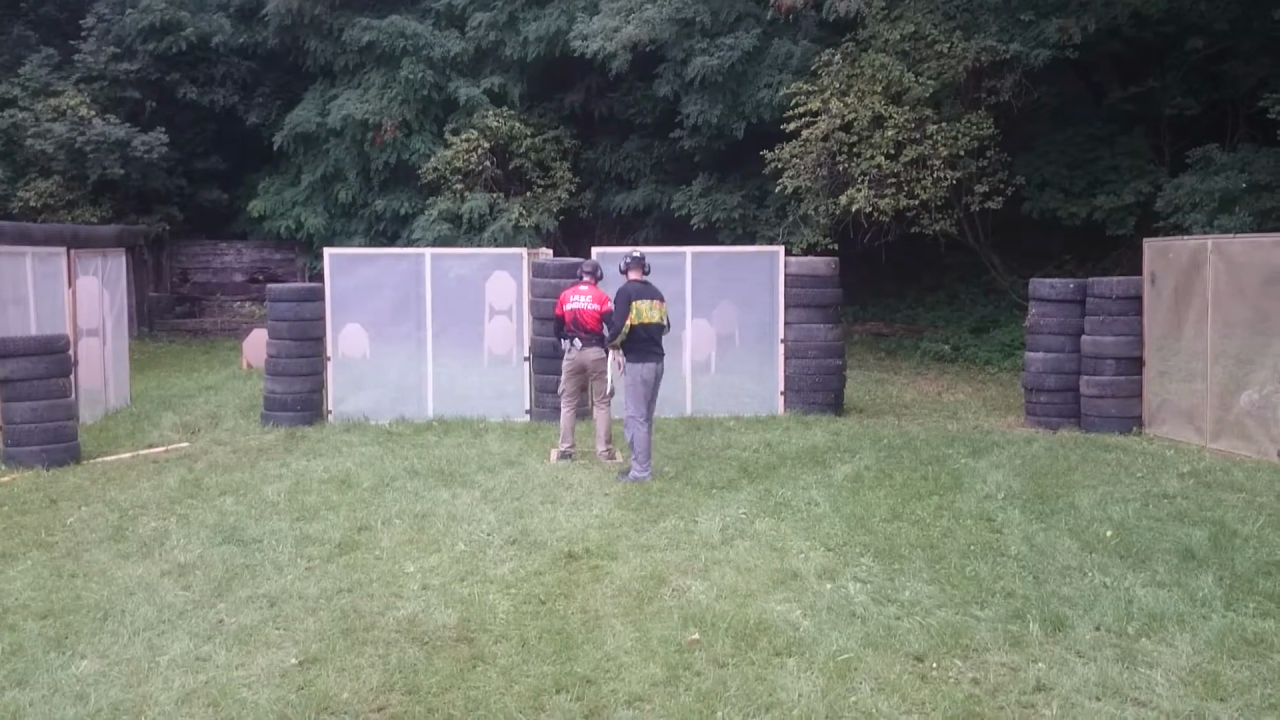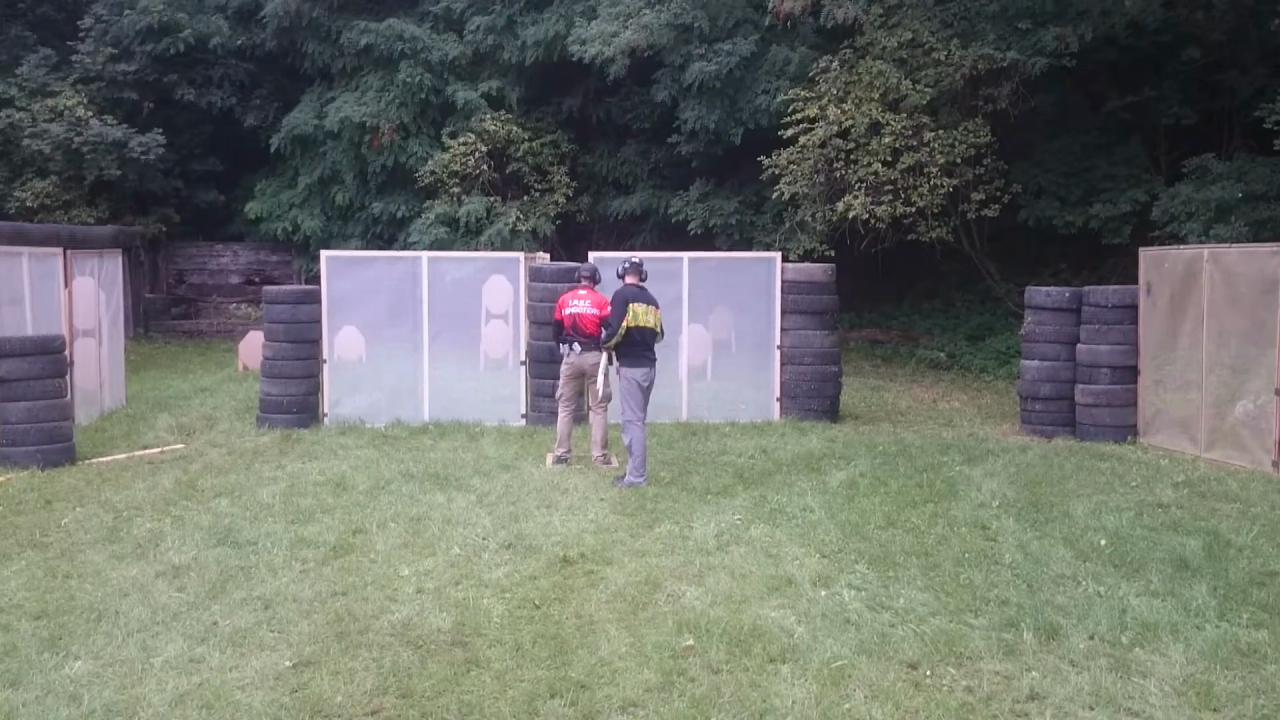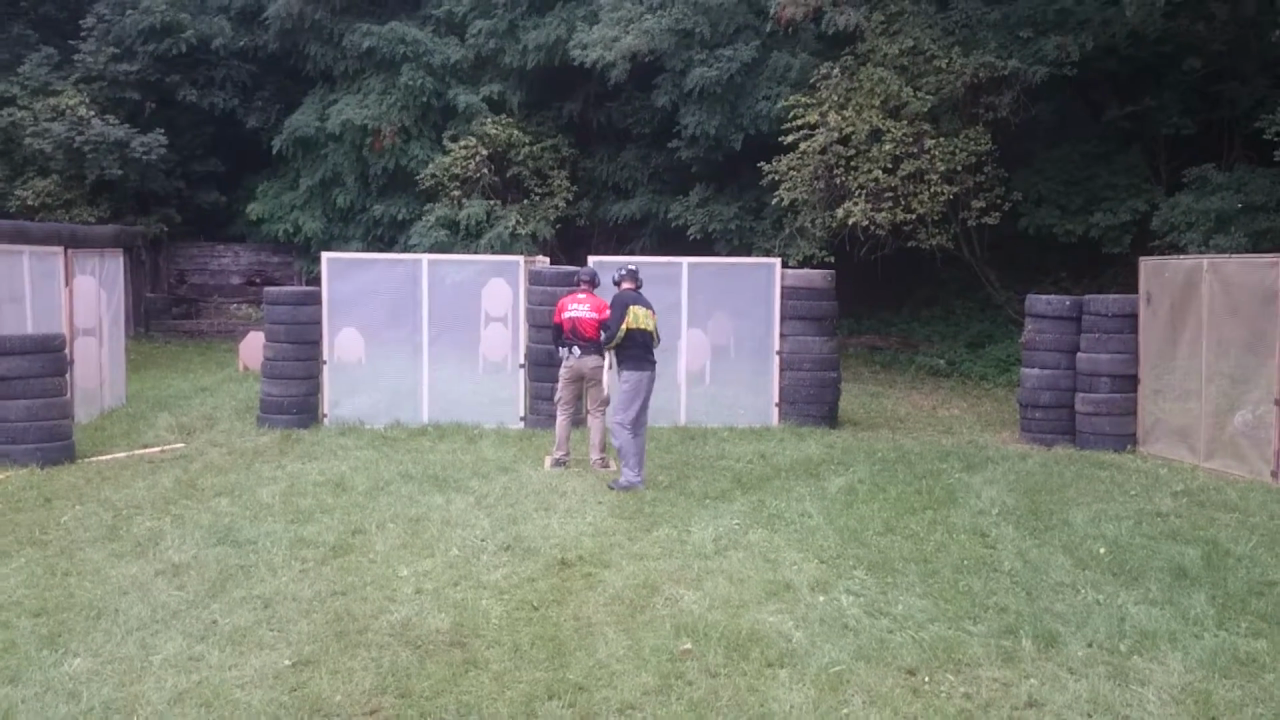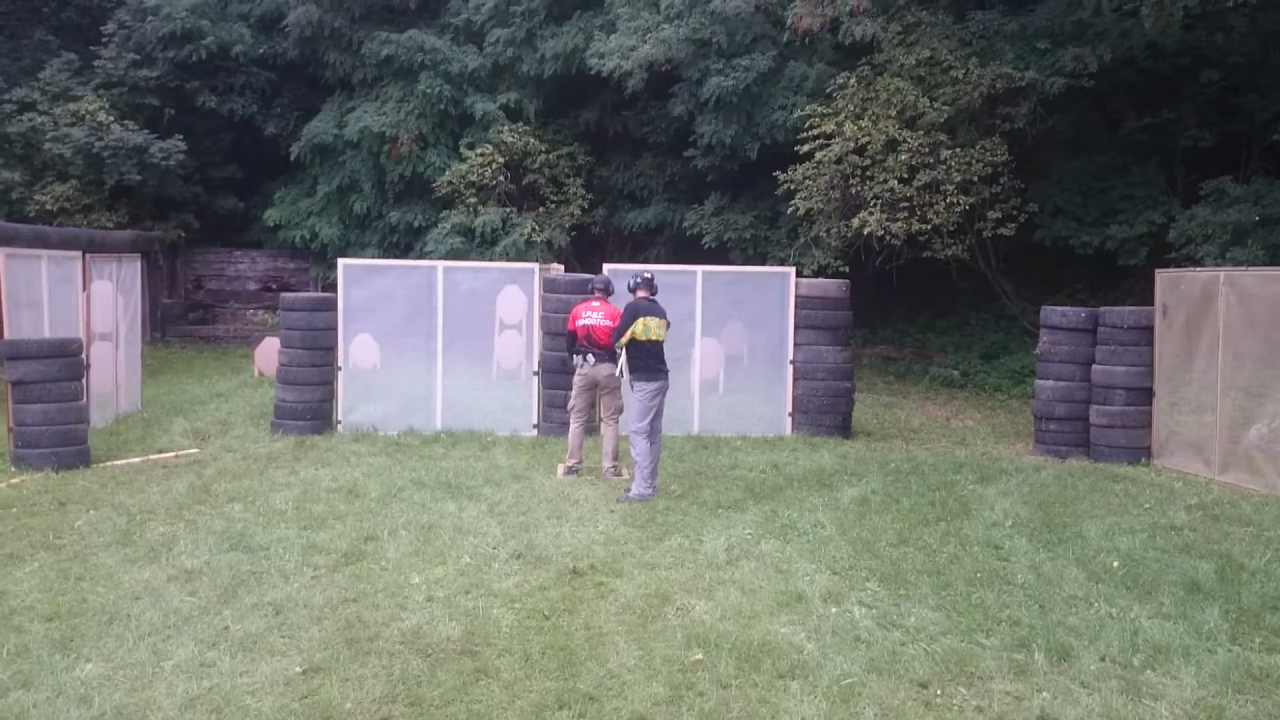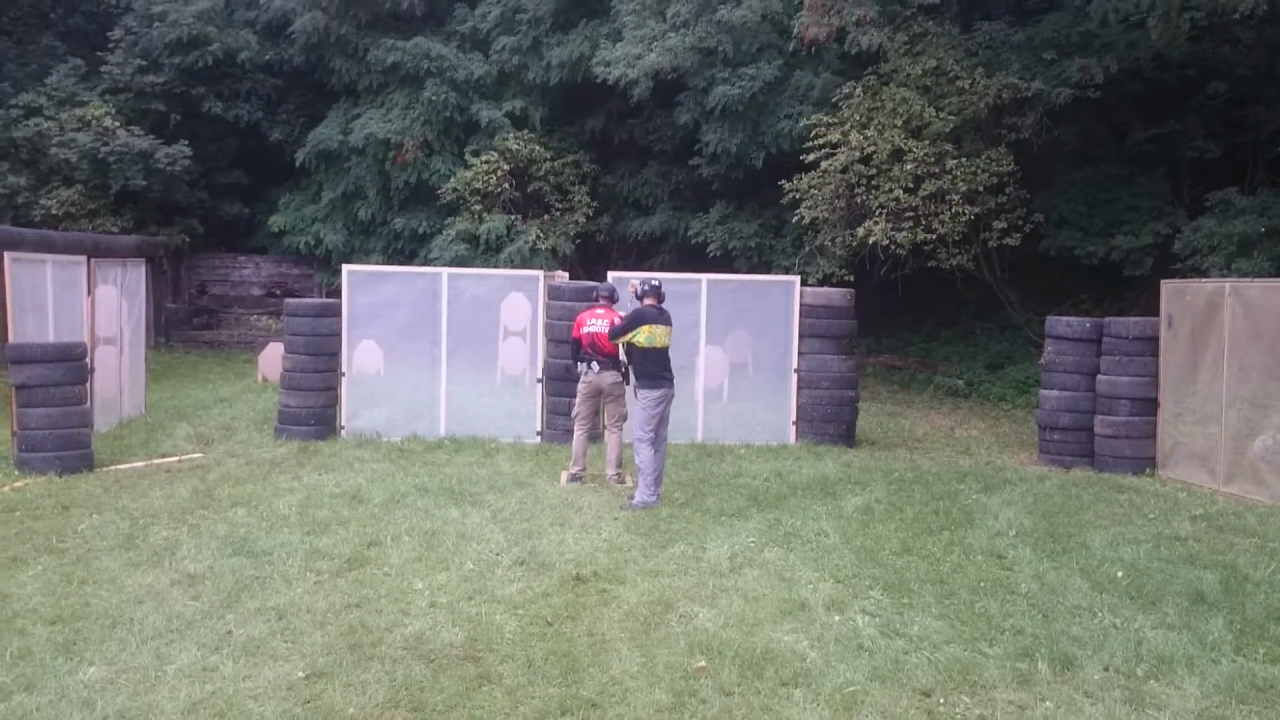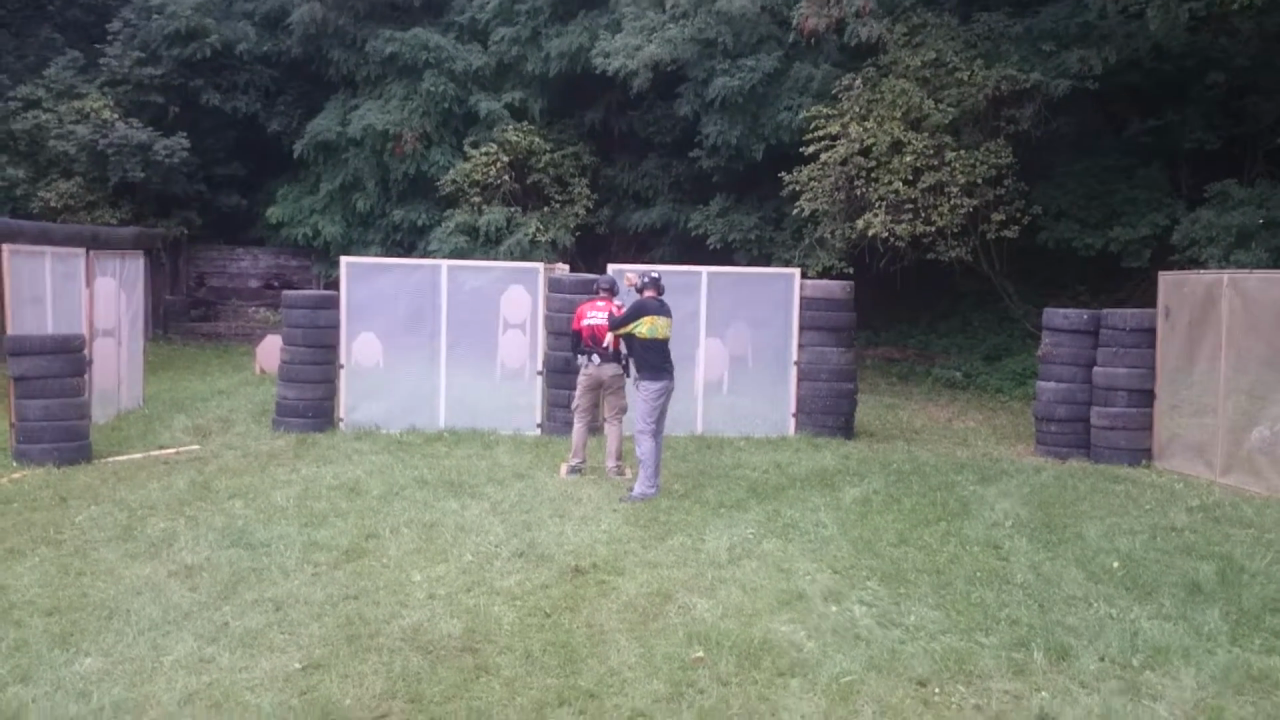
dt=0.3s
person 1, frame 1
left shoulder: (626, 291)
right shoulder: (656, 293)
left elbow: (620, 327)
right elbow: (665, 326)
left wrist: (612, 344)
left hip: (637, 361)
right hip: (656, 360)
left knee: (635, 417)
right knee: (646, 416)
left ankle: (640, 471)
right ankle: (641, 465)
person 1, frame 2
left shoulder: (622, 294)
right shoulder: (651, 299)
left elbow: (616, 328)
right elbow: (659, 334)
left wrist: (606, 345)
left hip: (631, 366)
right hip: (649, 365)
left knee: (631, 421)
right knee: (637, 420)
left ankle: (636, 477)
right ankle: (636, 471)
person 1, frame 3
left shoulder: (621, 298)
right shoulder: (645, 303)
left elbow: (615, 331)
right elbow: (655, 339)
left wrist: (607, 345)
left hip: (632, 369)
right hip: (648, 368)
left knee: (621, 423)
right knee: (638, 424)
left ankle: (631, 476)
right ankle: (635, 474)
person 1, frame 4
left shoulder: (634, 307)
right shoulder: (659, 310)
left elbow: (617, 339)
left wrist: (623, 343)
left hip: (645, 380)
right hip: (660, 377)
left knee: (638, 433)
right knee: (653, 433)
left ankle: (642, 489)
right ankle: (649, 484)
person 1, frame 5
left shoulder: (640, 314)
right shoulder: (665, 316)
left elbow: (613, 336)
left wrist: (618, 319)
right wrist: (639, 291)
left hip: (650, 388)
right hip: (665, 386)
left knee: (643, 440)
right knee: (658, 441)
left ankle: (646, 497)
right ankle: (653, 491)
person 1, frame 6
left shoulder: (641, 306)
right shoulder: (664, 308)
left elbow: (613, 326)
left wrist: (614, 311)
right wrist: (637, 283)
left hip: (651, 380)
right hip: (665, 377)
left knee: (644, 432)
right knee: (655, 433)
left ankle: (645, 489)
right ankle: (651, 483)
person 2, frame 1
left shoulder: (565, 296)
right shoulder: (601, 296)
left elbow: (557, 327)
left hip: (572, 352)
right hip: (596, 352)
left knee: (568, 403)
right knee: (602, 403)
left ankle: (565, 450)
right ankle: (605, 450)
person 2, frame 2
left shoulder: (564, 300)
right shoulder: (601, 301)
left elbow: (556, 331)
left hip: (571, 356)
right hip: (595, 356)
left knee: (565, 407)
right knee: (599, 407)
left ankle: (561, 454)
right ankle: (600, 455)
person 2, frame 3
left shoulder: (563, 303)
right shoulder: (600, 305)
left elbow: (556, 334)
right wrist: (606, 352)
left hip: (570, 360)
right hip: (594, 360)
left knee: (564, 410)
right knee: (597, 411)
left ankle: (560, 457)
right ankle: (598, 459)
person 2, frame 4
left shoulder: (577, 311)
right shoulder: (614, 312)
left elbow: (570, 341)
left hip: (584, 367)
right hip: (608, 368)
left knee: (577, 418)
right knee: (610, 419)
left ankle: (572, 465)
right ankle: (610, 467)
person 2, frame 5
left shoulder: (582, 318)
right shoulder: (618, 319)
left elbow: (575, 348)
right wrist: (625, 369)
left hip: (588, 375)
right hip: (612, 376)
left knee: (581, 426)
right knee: (614, 427)
left ankle: (576, 472)
right ankle: (614, 474)
person 2, frame 6
left shoulder: (582, 310)
right shoulder: (618, 311)
left elbow: (574, 340)
right wrist: (626, 362)
left hip: (589, 367)
right hip: (613, 368)
left knee: (581, 418)
right knee: (614, 419)
left ankle: (575, 464)
right ankle: (614, 466)
